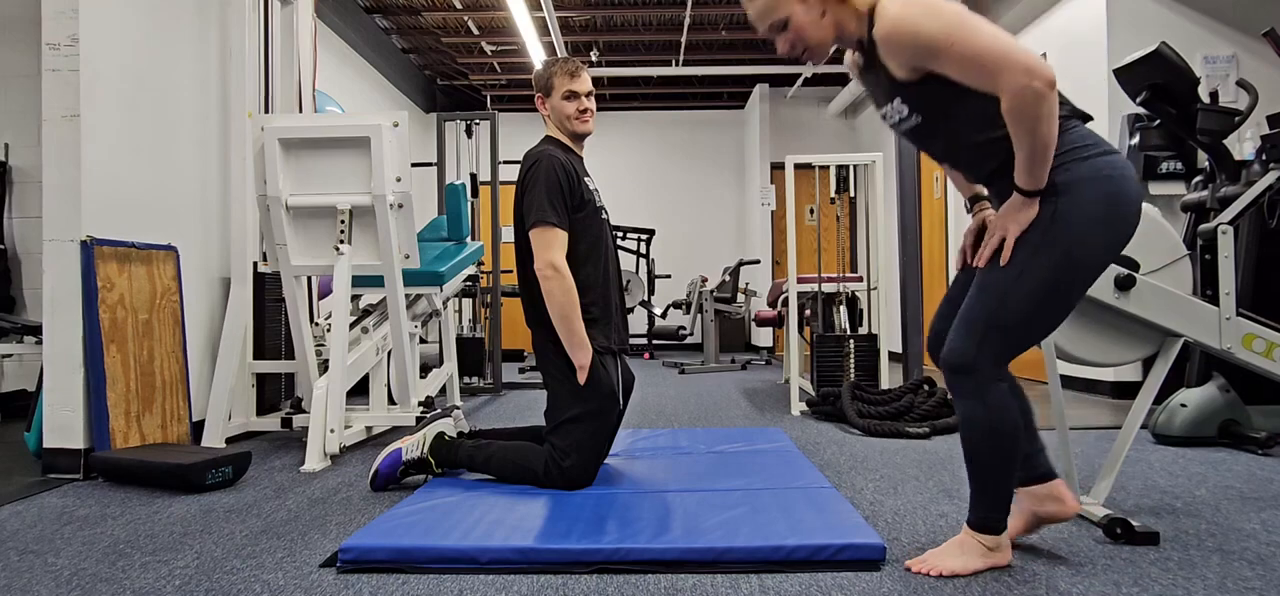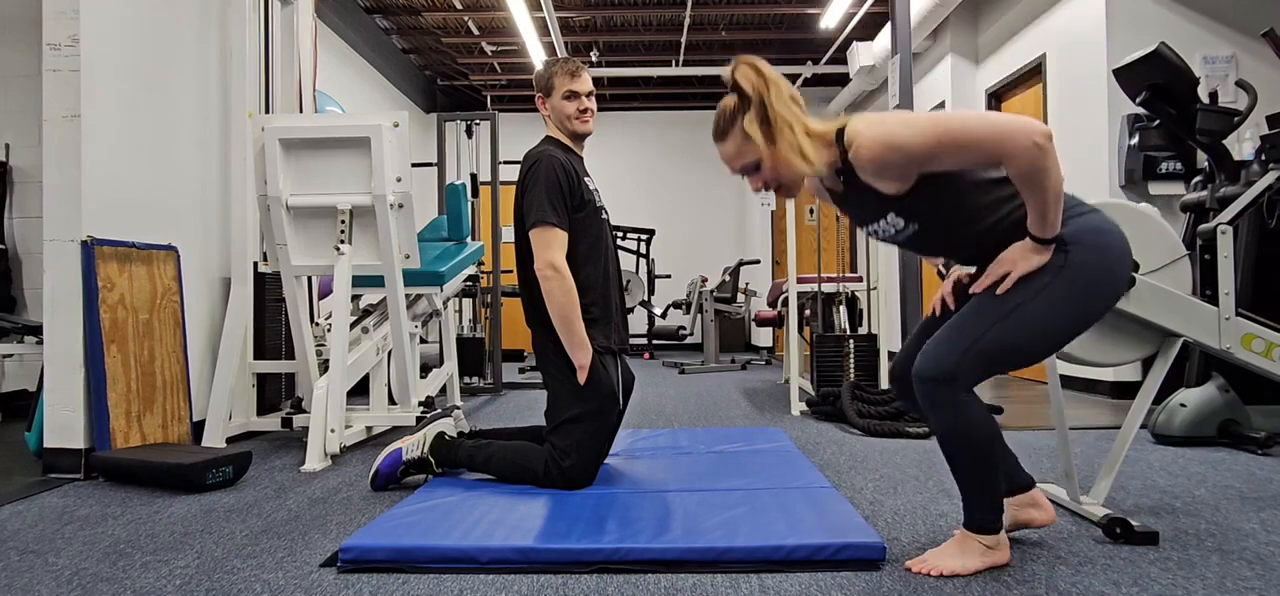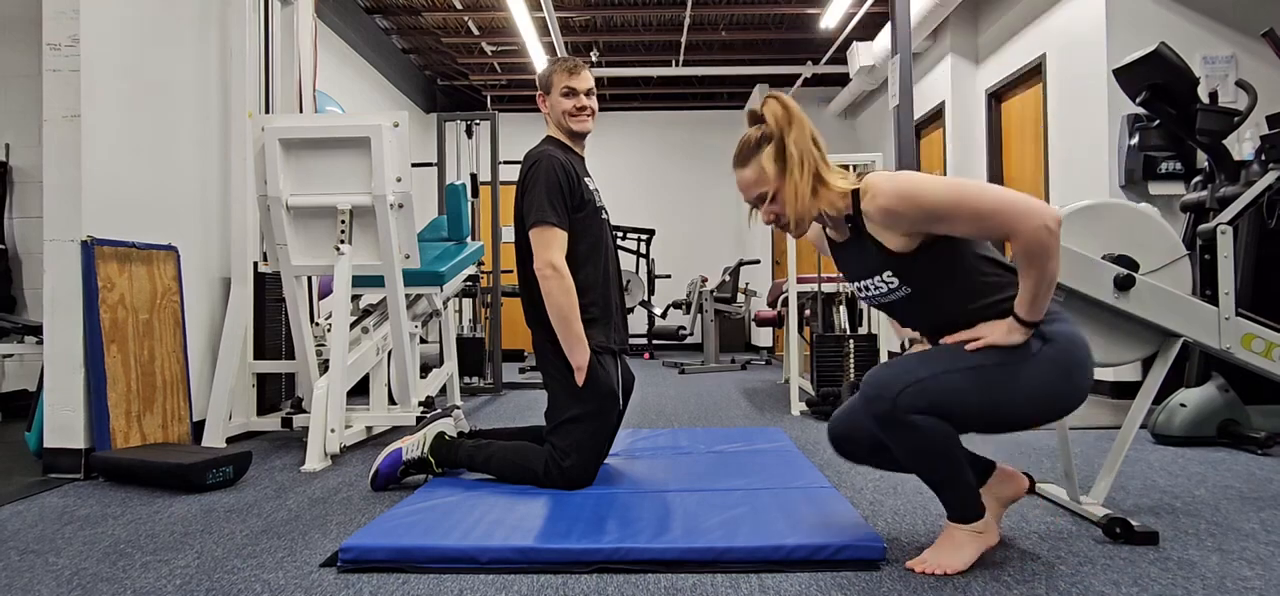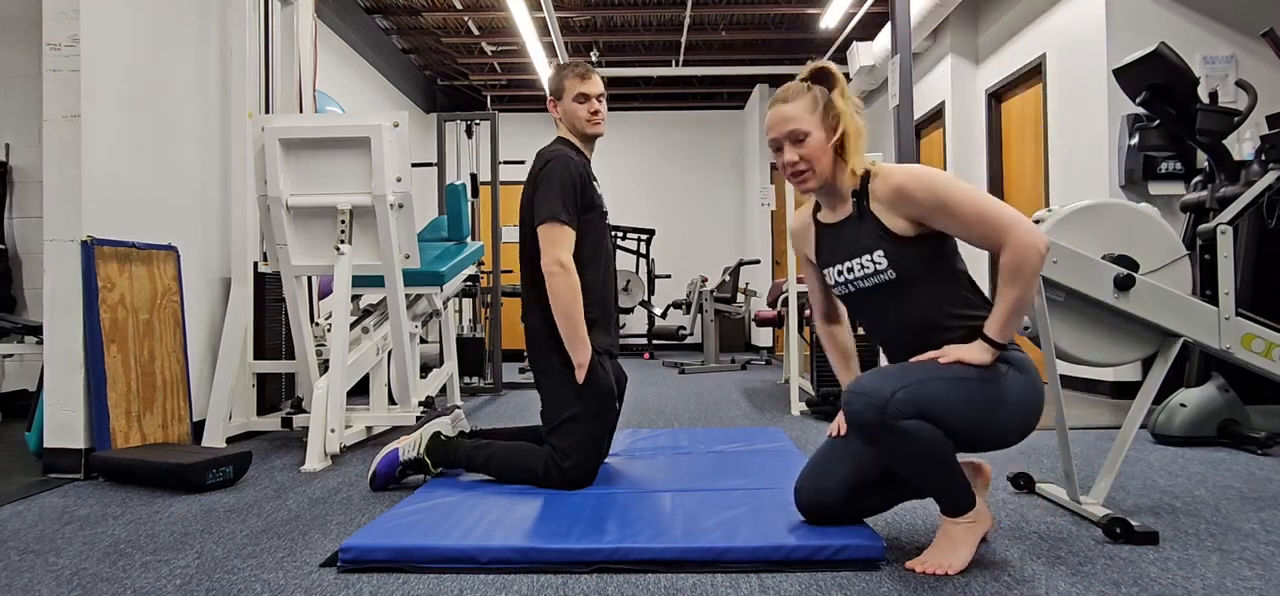
dt=0.3s
person 1, frame 1
right shoulder: (858, 55)
left elbow: (1029, 76)
left wrist: (1027, 195)
right wrist: (977, 203)
left hip: (1082, 190)
right hip: (1038, 198)
left knee: (969, 358)
right knee: (950, 347)
left ankle: (987, 534)
right ankle: (1039, 487)
person 1, frame 2
left shoulder: (871, 142)
right shoulder: (823, 178)
left elbow: (1029, 137)
left wrist: (1041, 241)
right wrist: (953, 271)
left hip: (1076, 248)
right hip: (1006, 260)
left knee: (940, 374)
right knee: (910, 376)
left ankle: (985, 535)
right ankle: (1020, 496)
person 1, frame 3
left shoulder: (888, 199)
right shoulder: (821, 234)
left elbow: (1037, 219)
left wrist: (1022, 322)
right wrist: (914, 341)
left hip: (1046, 357)
right hip: (960, 358)
left knee: (885, 393)
right knee: (850, 432)
left ankle: (972, 522)
right ankle: (988, 479)
person 1, frame 4
left shoulder: (898, 187)
right shoulder: (803, 229)
left elbow: (1026, 243)
right elbow: (828, 319)
left wrist: (990, 343)
right wrist: (853, 393)
left hip: (995, 380)
right hip: (919, 382)
left knee: (872, 402)
right knee: (817, 497)
left ankle: (964, 511)
right ankle: (956, 474)
person 2, frame 1
left shoulder: (571, 165)
right shoulder: (549, 165)
right elbow: (550, 267)
right wrist: (583, 356)
left hip: (598, 345)
right hip: (581, 349)
left knee: (582, 451)
right knee: (571, 469)
left ankle: (454, 436)
right ankle: (436, 448)
person 2, frame 2
left shoulder: (572, 165)
right shoulder: (549, 165)
right elbow: (550, 266)
right wrist: (583, 355)
left hip: (597, 345)
right hip: (579, 349)
left knee: (581, 450)
right knee: (571, 468)
left ankle: (456, 435)
right ankle: (438, 449)
person 2, frame 3
left shoulder: (573, 166)
right shoulder: (549, 165)
right elbow: (549, 266)
right wrist: (581, 357)
left hip: (599, 344)
right hip: (582, 349)
left knee: (580, 450)
right knee: (571, 468)
left ankle: (454, 435)
right ankle: (438, 448)
person 2, frame 4
left shoulder: (576, 166)
right shoulder: (561, 165)
right elbow: (556, 264)
right wrist: (582, 356)
left hip: (589, 343)
right hip: (573, 348)
left knee: (583, 449)
right knee: (571, 468)
left ankle: (457, 436)
right ankle: (436, 449)
